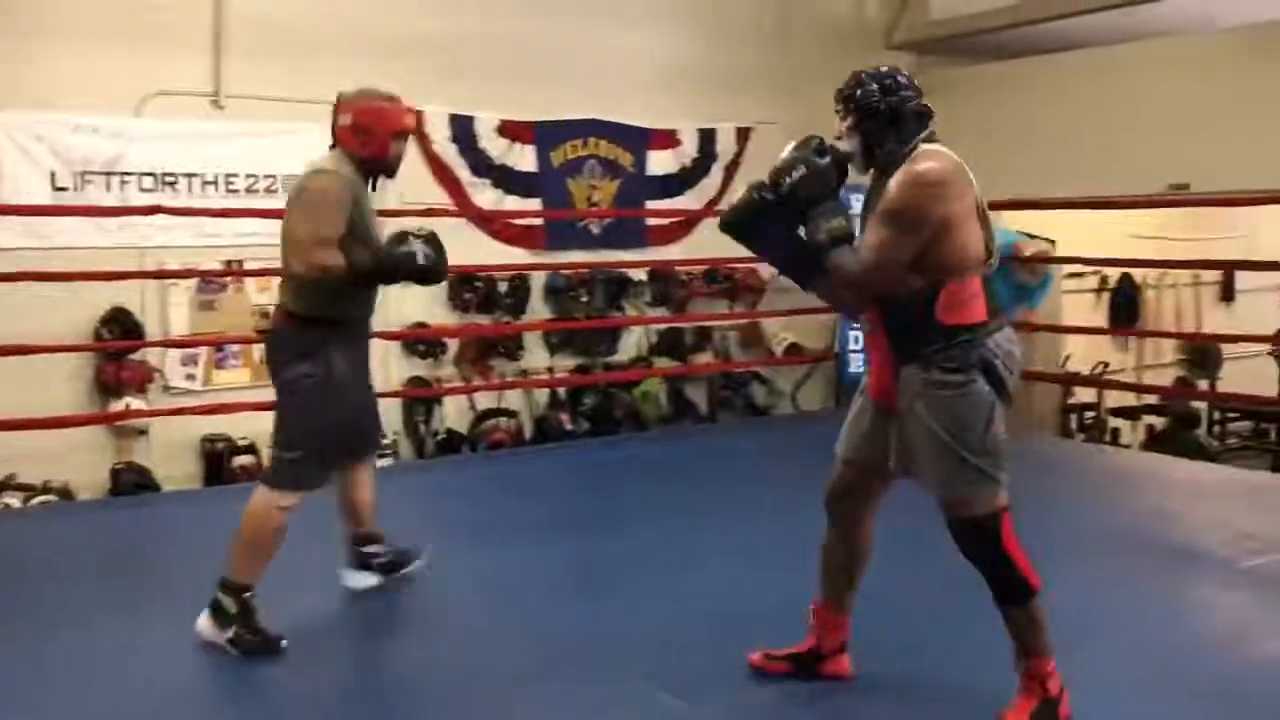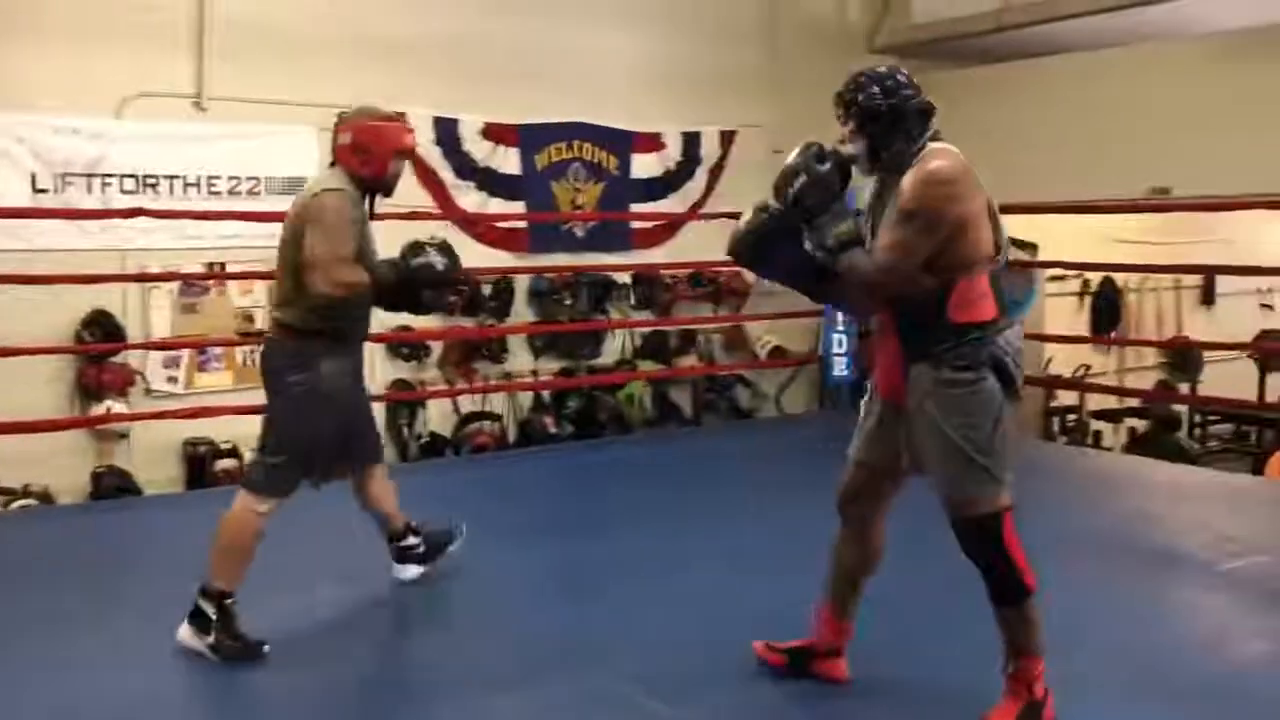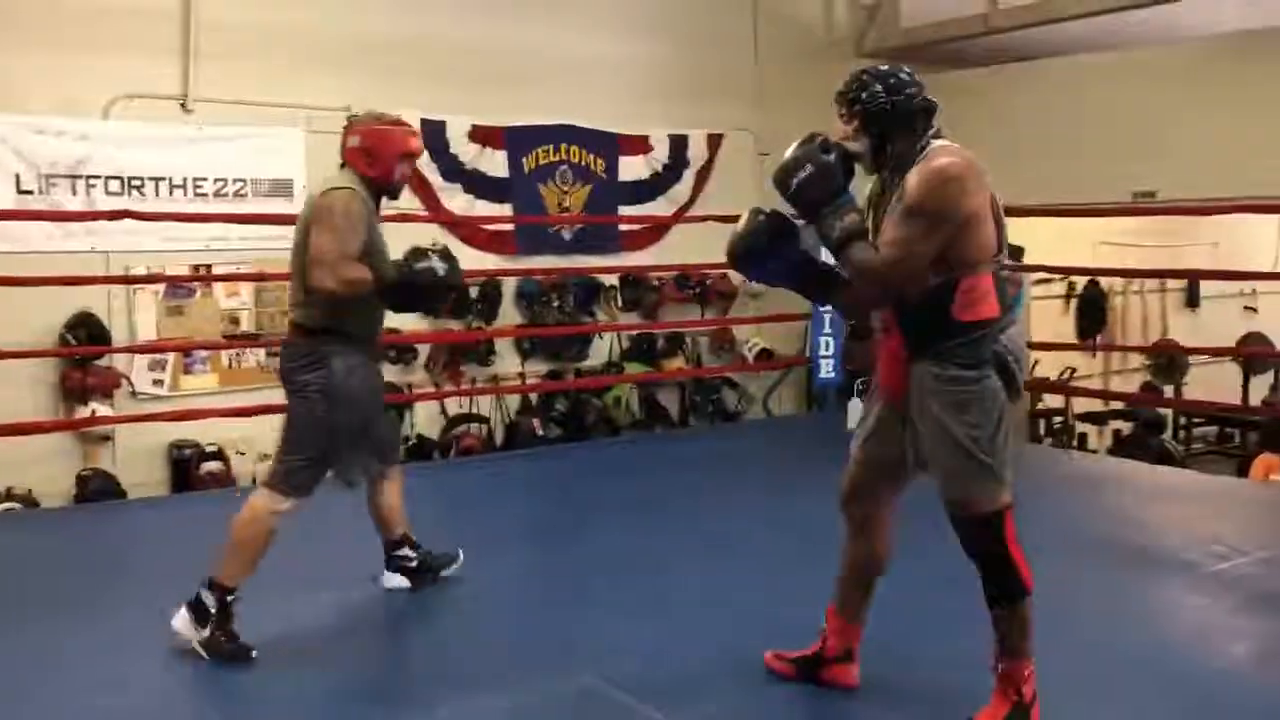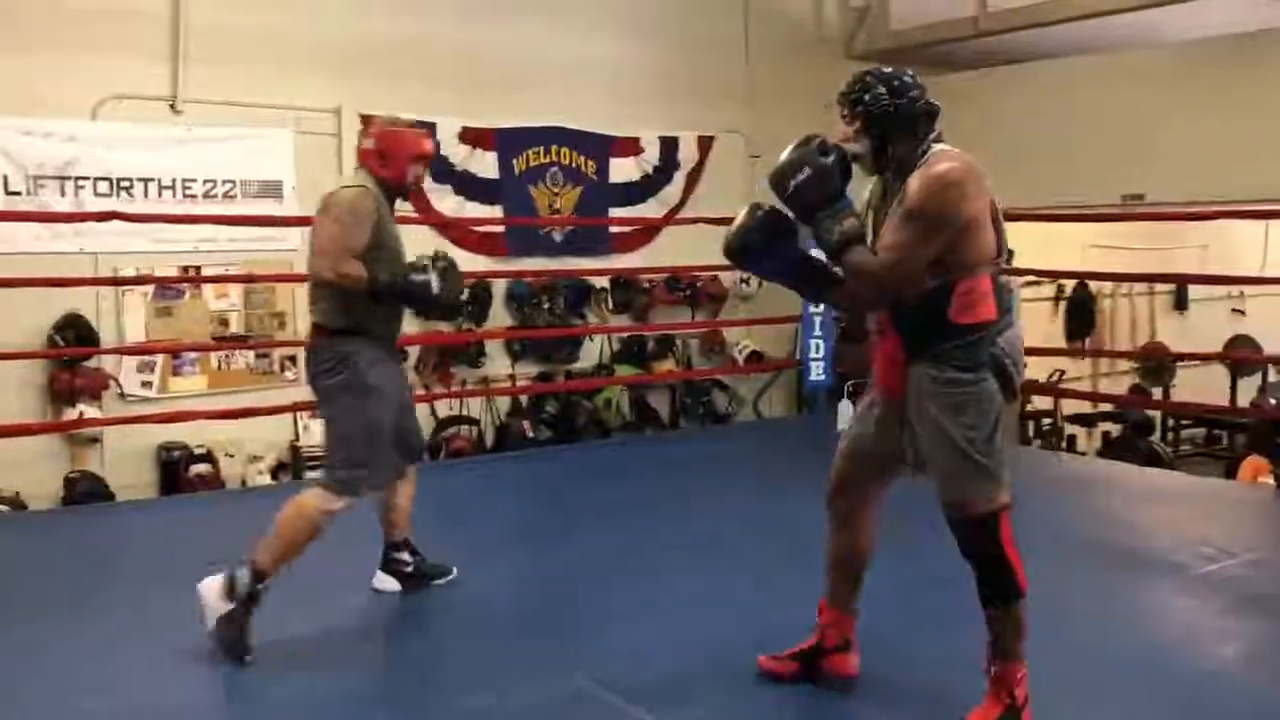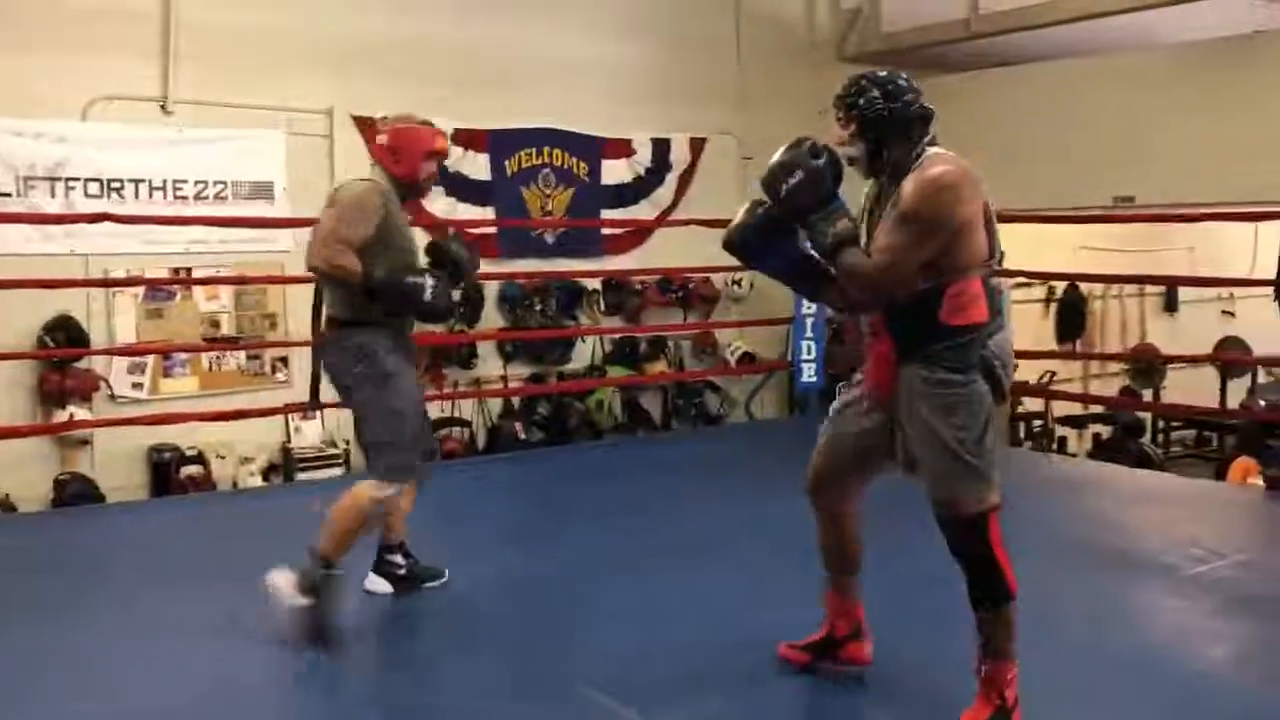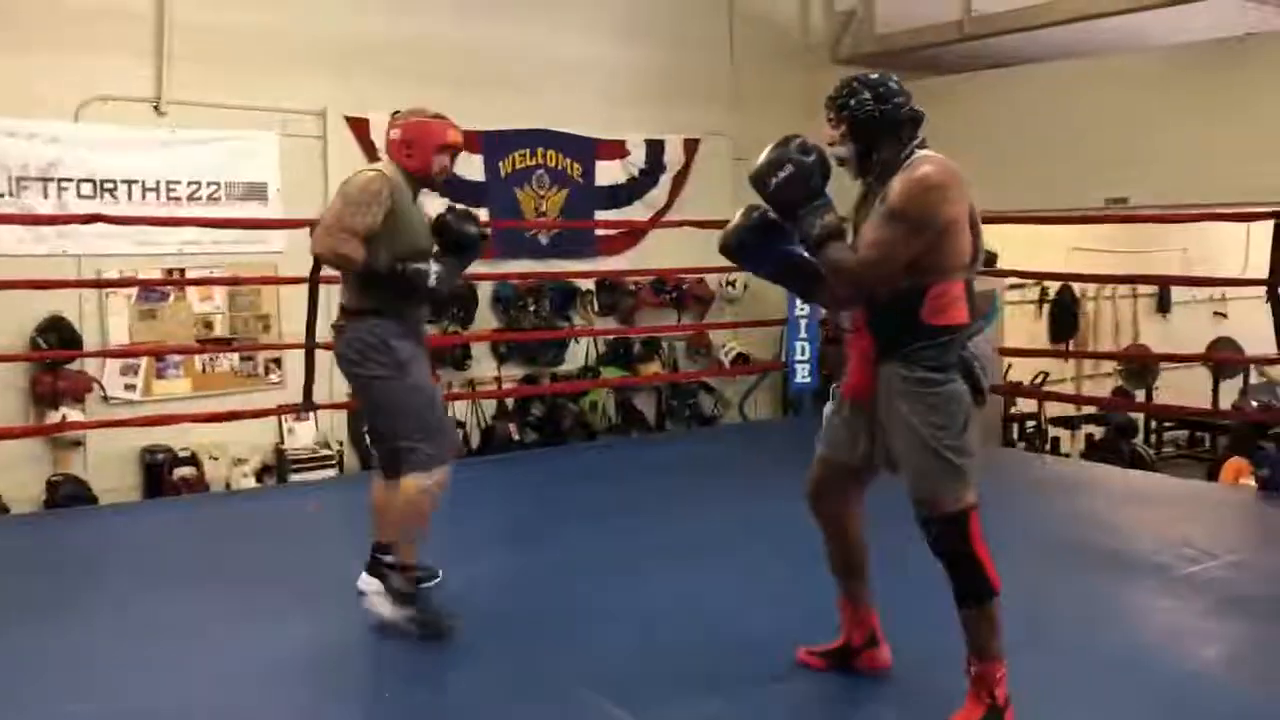
dt=0.1s
person 1, frame 1
left shoulder: (924, 178)
right shoulder: (892, 181)
left elbow: (863, 285)
right elbow: (859, 294)
left wrist: (818, 210)
right wrist: (784, 246)
left hip: (954, 368)
right hip: (901, 367)
left knee: (979, 527)
right knee: (845, 498)
right ankle: (826, 644)
person 1, frame 2
left shoulder: (935, 176)
right shoulder: (898, 182)
left elbow: (877, 286)
right elbow: (868, 294)
left wrist: (826, 216)
right wrist: (791, 260)
left hip: (963, 366)
right hip: (911, 365)
left knee: (981, 525)
right knee: (857, 500)
right ankle: (827, 646)
person 1, frame 3
left shoulder: (942, 172)
right shoulder: (896, 181)
left elbow: (884, 283)
right elbow: (870, 293)
left wrist: (828, 209)
right wrist: (792, 265)
left hip: (964, 364)
right hip: (911, 364)
left knee: (983, 525)
right knee: (862, 500)
right ankle: (837, 653)
person 1, frame 4
left shoulder: (943, 176)
right shoulder: (896, 183)
left elbow: (881, 285)
right elbow: (867, 293)
left wrist: (826, 212)
right wrist: (788, 262)
left hip: (960, 366)
right hip: (907, 365)
left knee: (978, 526)
right knee: (846, 492)
right ankle: (833, 644)
person 1, frame 5
left shoulder: (938, 179)
right shoulder: (892, 184)
left elbow: (876, 285)
right elbow: (859, 294)
left wrist: (818, 212)
right wrist: (784, 257)
left hip: (951, 368)
right hip: (897, 365)
left knee: (968, 526)
right knee: (828, 482)
right ankle: (845, 633)
person 1, frame 6
left shoulder: (924, 179)
right shoulder: (880, 185)
left elbow: (860, 280)
right elbow: (848, 294)
left wrist: (807, 208)
right wrist: (778, 258)
left hip: (931, 368)
right hip: (879, 366)
left knee: (949, 525)
right knee: (829, 492)
right ankle: (864, 640)
person 2, frame 1
left shoulder: (349, 182)
right shoulder: (330, 182)
right elbow: (308, 261)
left wrist: (396, 259)
right wrist: (388, 263)
left hip: (337, 344)
right hip: (315, 348)
left knee: (358, 449)
right knee: (290, 481)
left ankle: (367, 554)
right ankle: (227, 609)
person 2, frame 2
left shoulder: (348, 198)
right shoulder: (333, 200)
right elbow: (328, 281)
left wrist: (399, 281)
right wrist: (402, 278)
left hip: (330, 356)
right hip: (310, 358)
left knee: (365, 457)
right knee: (269, 486)
left ankle: (407, 546)
right ankle: (208, 617)
person 2, frame 3
left shoulder: (359, 202)
right shoulder: (343, 200)
right elbow: (334, 276)
left wrist: (410, 282)
right wrist: (407, 280)
left hip: (349, 353)
right hip: (327, 357)
left knee: (382, 458)
right knee: (291, 484)
left ankle: (404, 557)
right ankle: (205, 609)
person 2, frame 4
left shoulder: (375, 204)
right shoulder: (355, 199)
right elbow: (329, 267)
left wrist: (416, 286)
right wrist: (407, 287)
left hip: (371, 353)
right hip: (350, 356)
left knee: (403, 457)
right knee: (343, 484)
left ankle: (400, 561)
right ankle: (237, 588)
person 2, frame 5
left shoulder: (393, 206)
right shoulder: (364, 194)
right elbow: (325, 256)
left wrist: (440, 274)
right wrist: (402, 288)
left hip: (385, 346)
right hip: (363, 347)
left knee: (408, 460)
right knee: (395, 472)
left ankle: (393, 563)
right ankle: (309, 576)
person 2, frame 6
left shoulder: (407, 199)
right shoulder: (375, 184)
right elbow: (329, 242)
left wrist: (453, 254)
right wrist: (406, 273)
left hip: (397, 335)
right hip: (376, 336)
left knee: (399, 458)
right knee: (431, 456)
left ankle: (384, 564)
right ankle: (399, 585)
